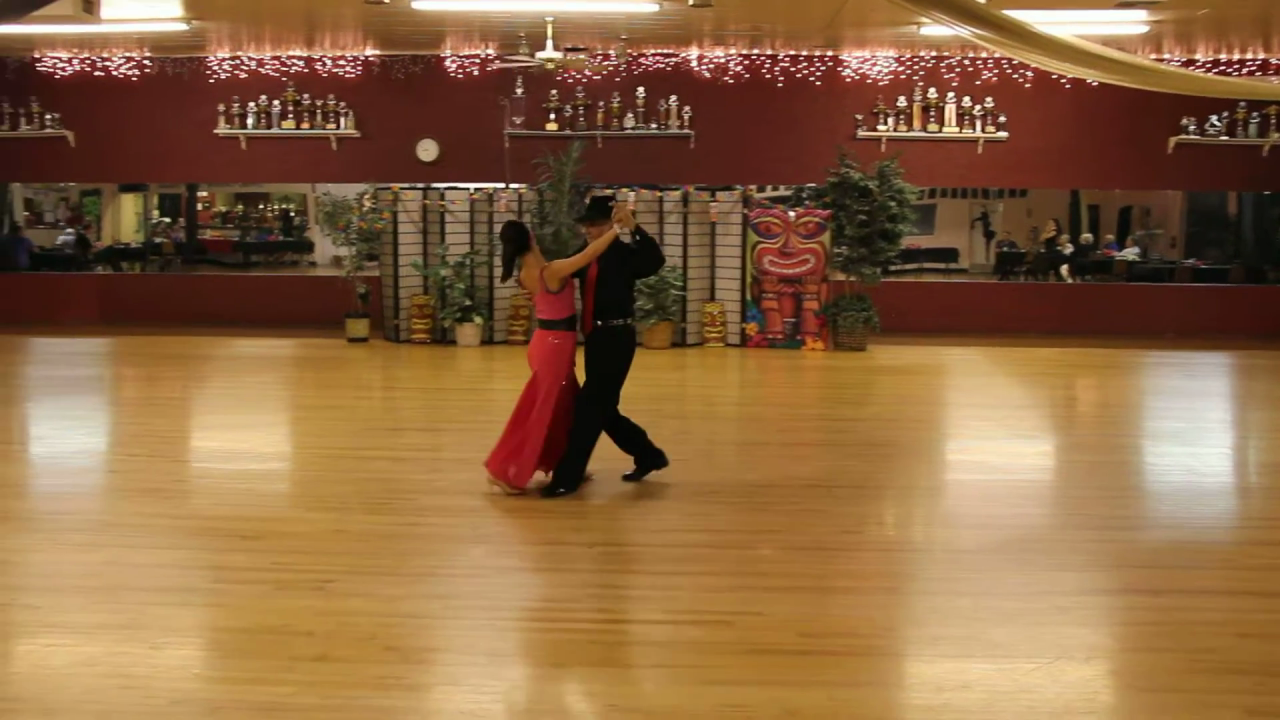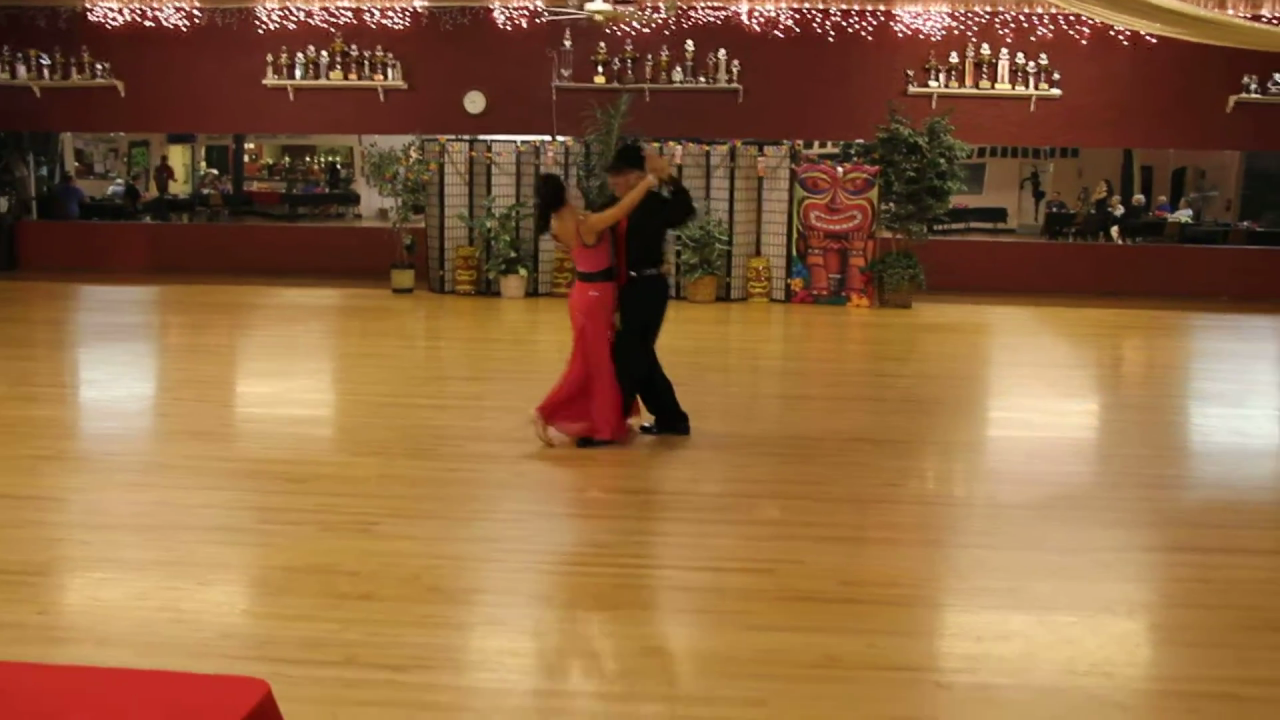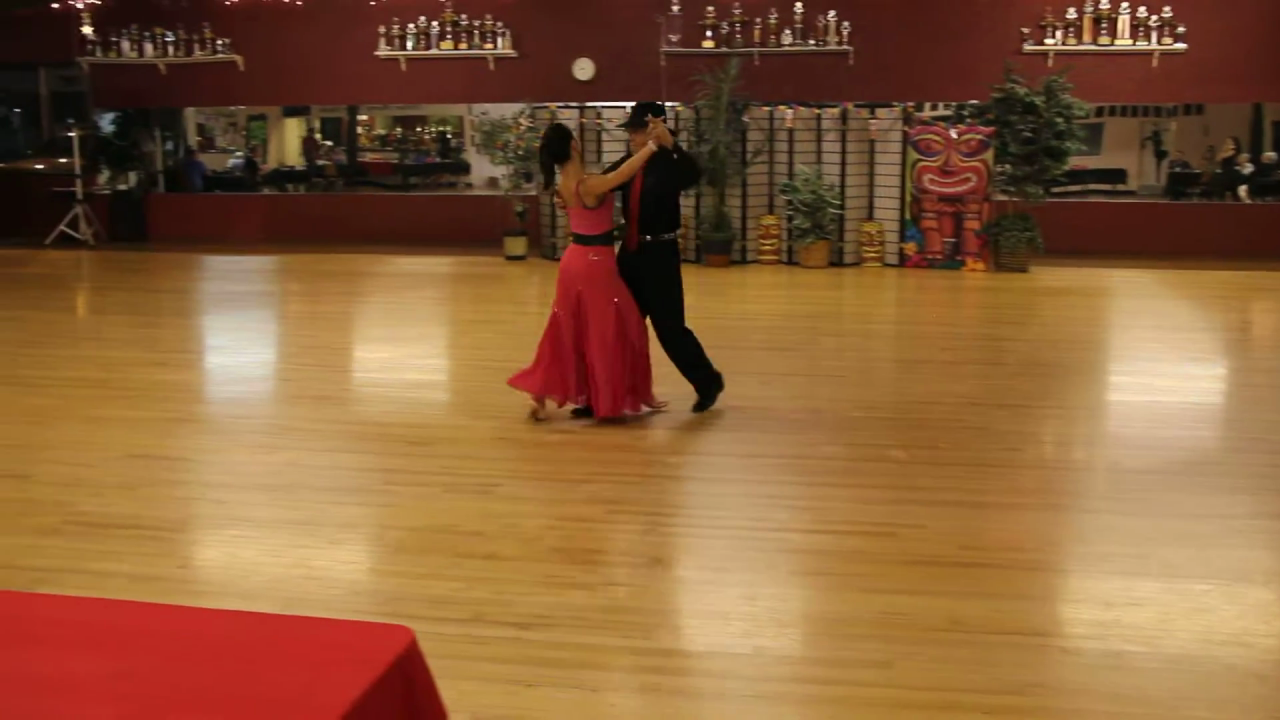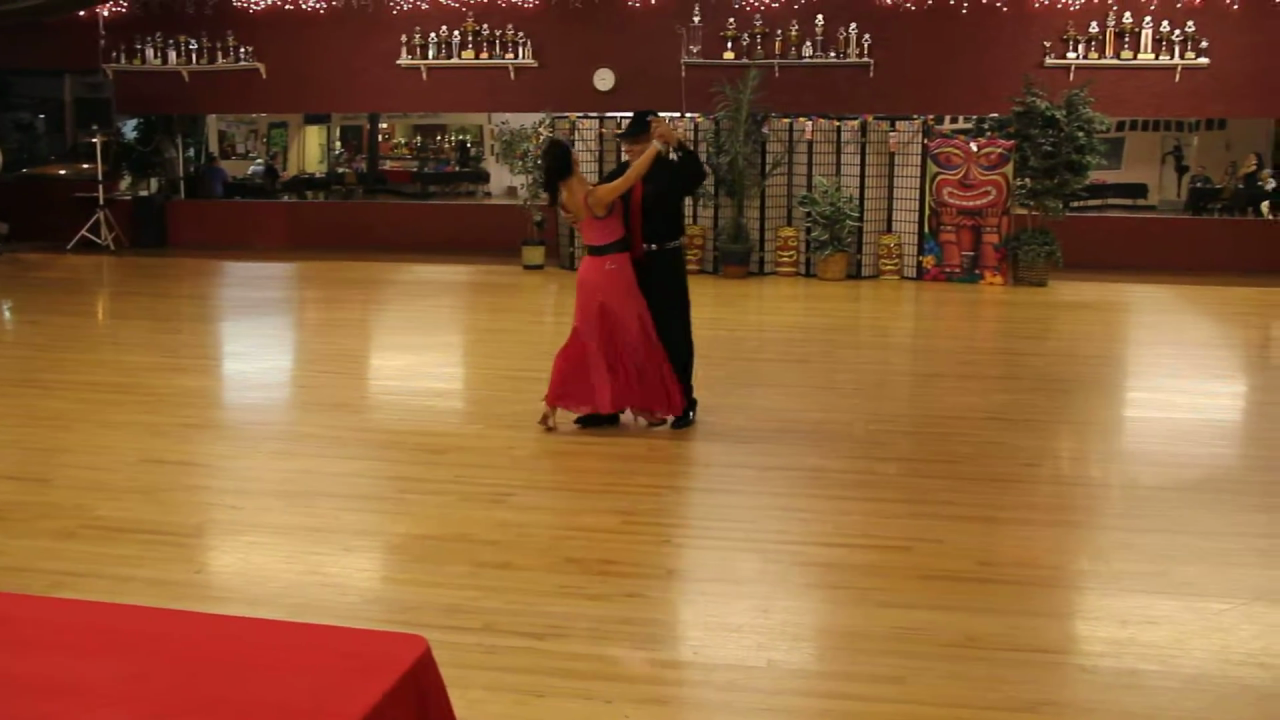
dt=1s
person 1, frame 1
left shoulder: (624, 254)
left elbow: (655, 261)
left wrist: (633, 227)
left hip: (615, 338)
right hip: (596, 337)
left knee: (590, 407)
right knee: (602, 408)
left ankle: (568, 477)
right ankle: (648, 456)
person 1, frame 2
left shoulder: (654, 204)
left elbow: (684, 212)
left wrist: (668, 179)
left hip: (648, 288)
right hip: (629, 287)
left knee: (626, 357)
right knee: (639, 357)
right ankle: (671, 417)
person 1, frame 3
left shoulder: (667, 164)
right shoulder: (627, 163)
left elbow: (692, 176)
left wrist: (669, 143)
left hip: (659, 253)
right hip: (631, 250)
left knee: (669, 325)
left ankle: (708, 381)
person 1, frame 4
left shoulder: (670, 171)
right shoulder: (623, 172)
left elbow: (697, 175)
left wrist: (676, 142)
left hip: (664, 262)
right hip: (631, 261)
left knee: (673, 335)
left ankle: (683, 405)
person 2, frame 1
left shoulder: (525, 275)
right shoulder: (552, 271)
right elbow: (589, 254)
right wrist: (616, 229)
left hip: (546, 341)
right hip: (556, 345)
left knee: (564, 406)
right knee: (539, 411)
right ankle: (503, 470)
person 2, frame 2
left shoulder: (558, 226)
right shoulder: (588, 225)
right elbow: (624, 206)
right wrist: (652, 177)
left hip: (584, 293)
right hip: (597, 295)
left knee: (594, 361)
right knee: (597, 363)
person 2, frame 3
left shoulder: (563, 184)
right shoulder: (588, 185)
right elbow: (624, 172)
right wrist: (652, 145)
left hip: (574, 260)
right hip: (596, 263)
left knee: (566, 330)
right knee: (617, 328)
left ankle: (541, 396)
right ankle: (624, 398)
person 2, frame 4
left shoulder: (566, 198)
right shoulder: (596, 196)
right elbow: (631, 176)
right wrist: (656, 145)
left hip: (590, 271)
right hip: (613, 272)
left knee: (585, 340)
right knee: (634, 338)
left ankle: (553, 405)
right ankle: (645, 405)
